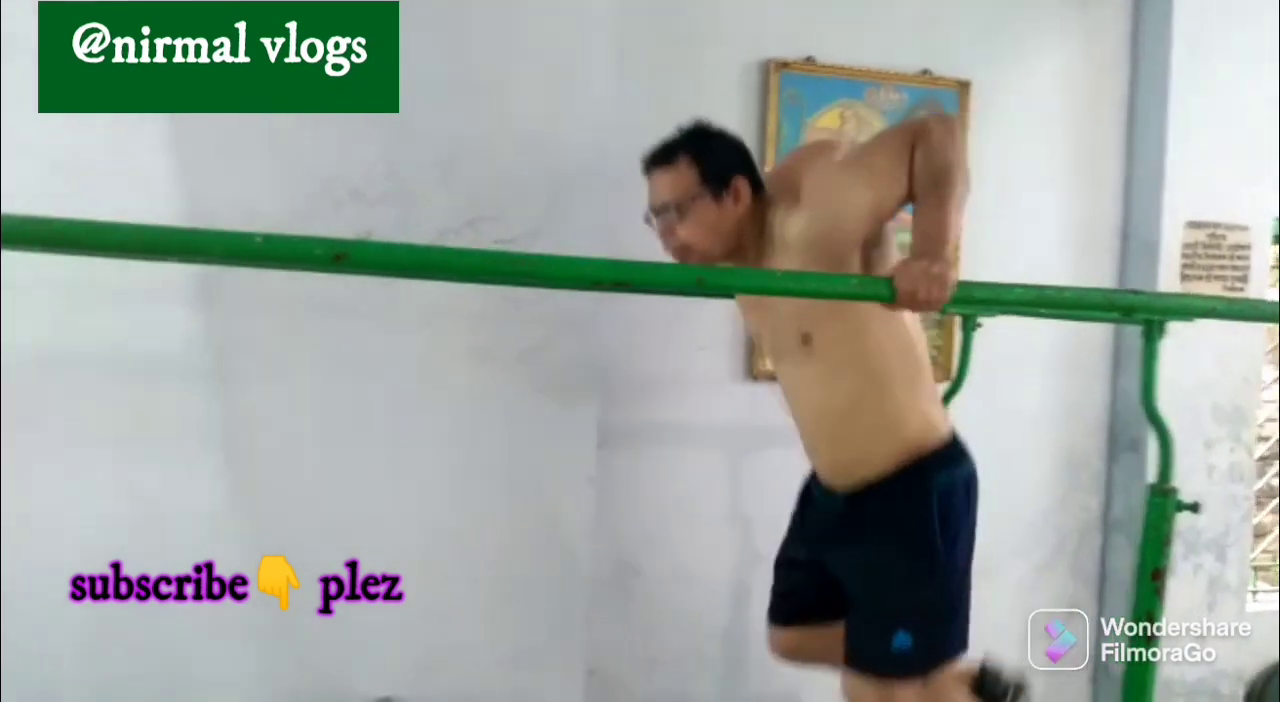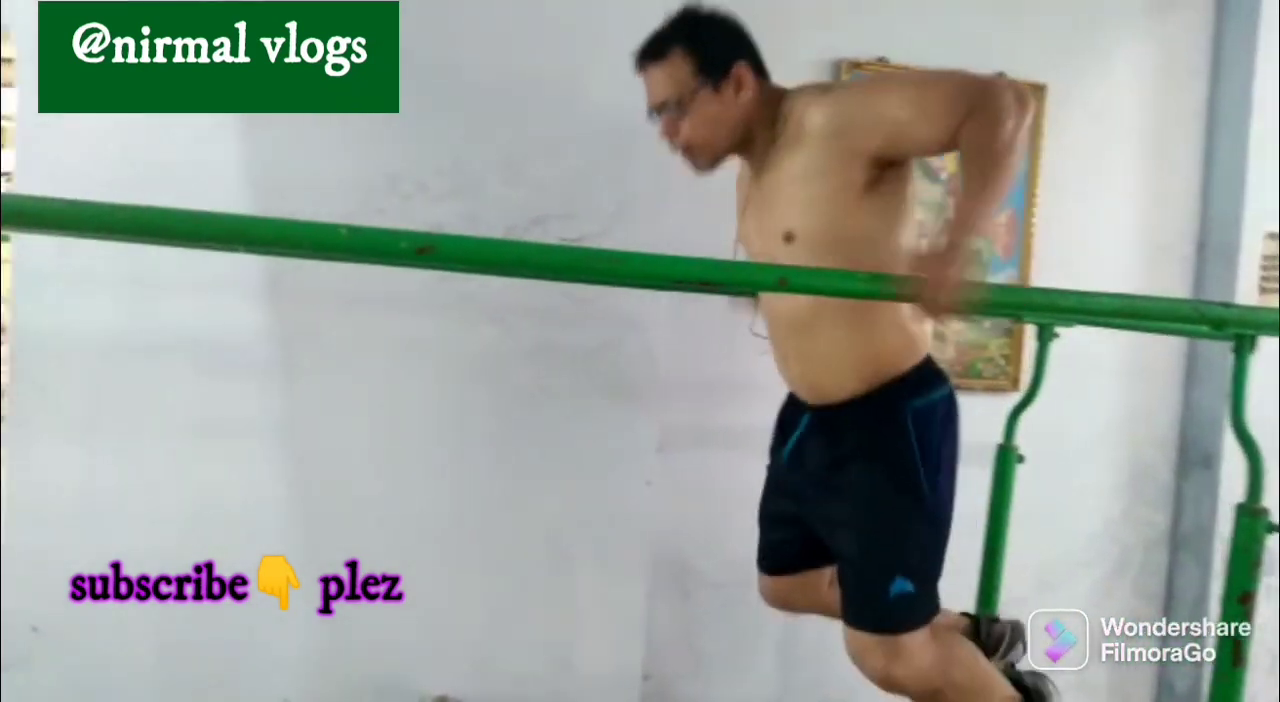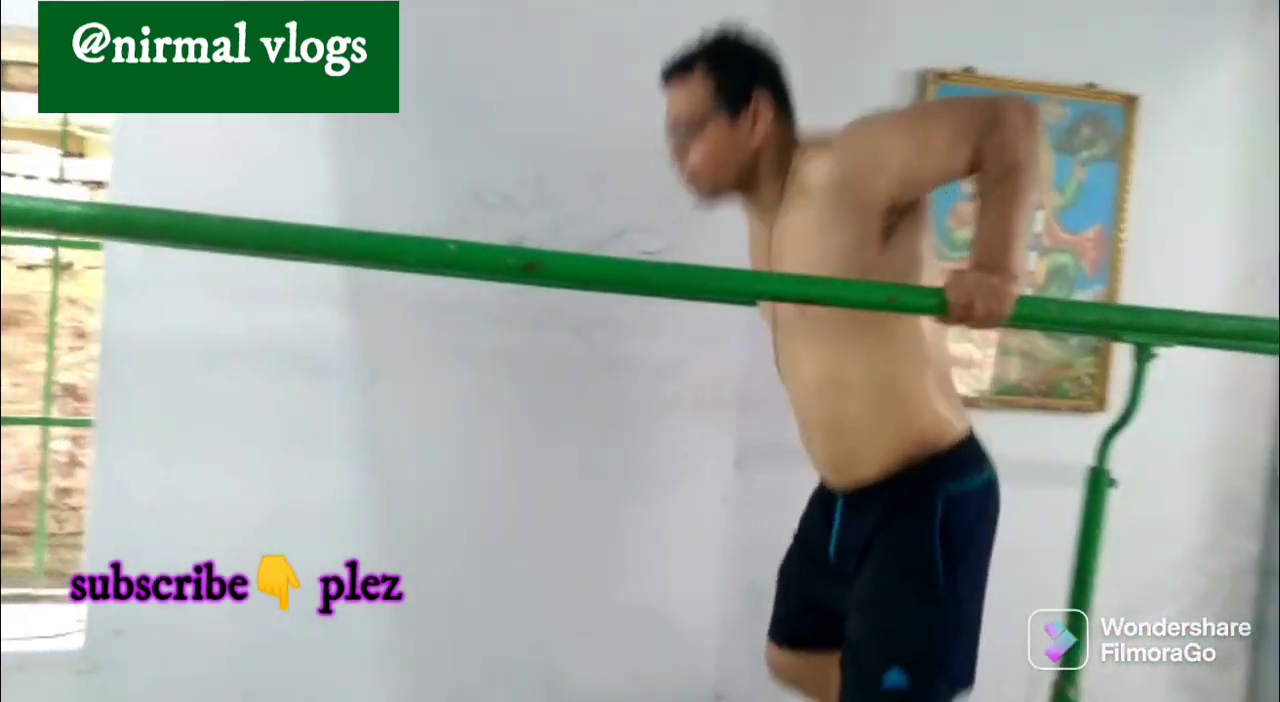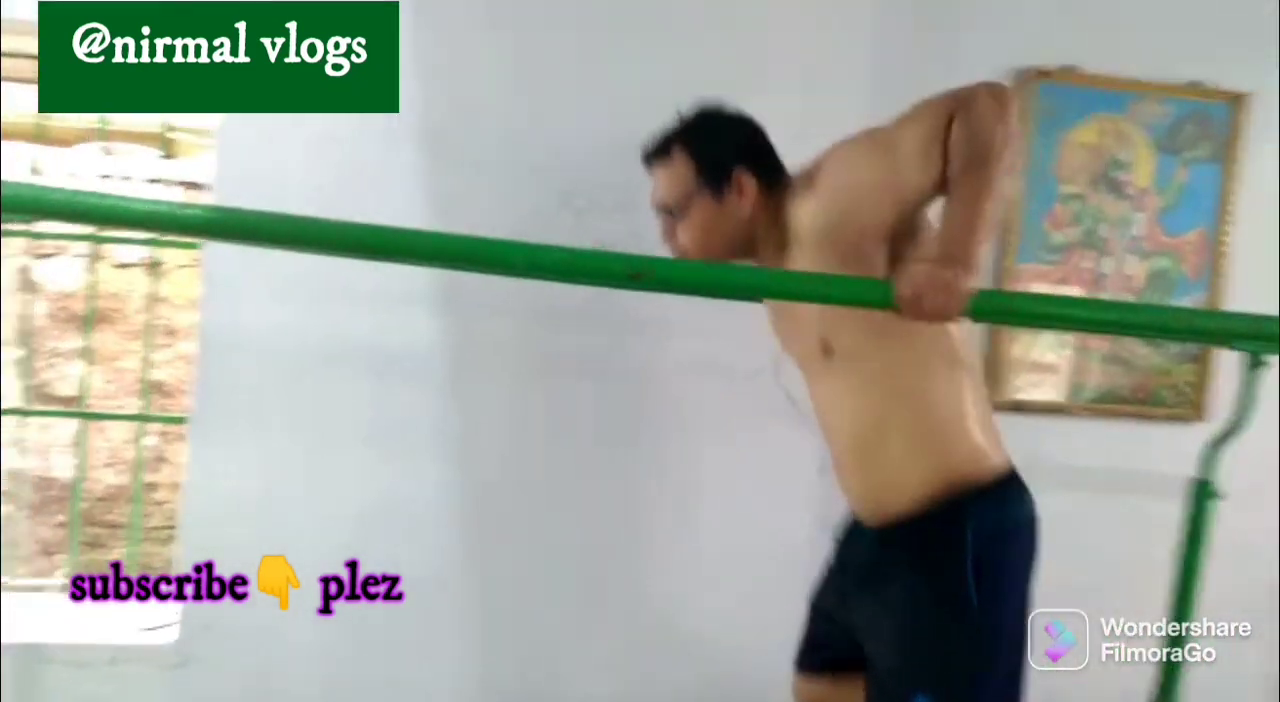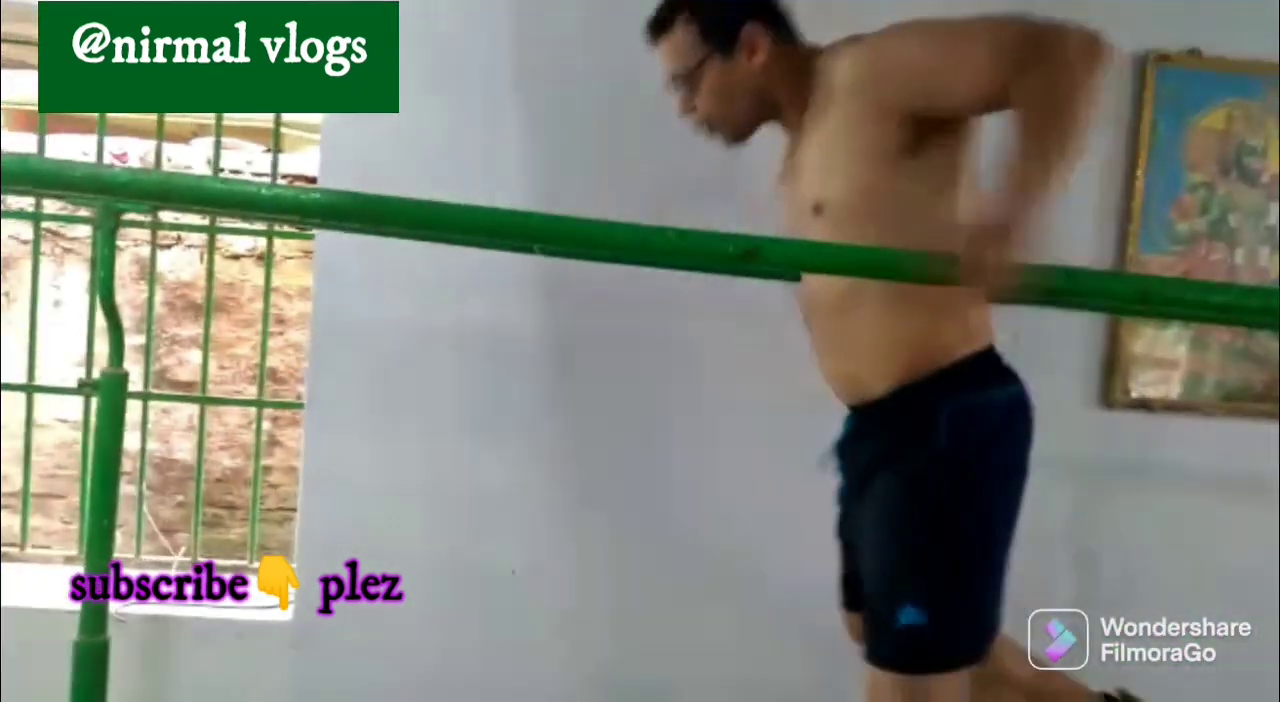
dt=0.4s
person 1, frame 1
left shoulder: (816, 222)
right shoulder: (747, 245)
left elbow: (933, 136)
right elbow: (820, 151)
left wrist: (935, 254)
left hip: (915, 491)
right hip: (834, 493)
right knee: (795, 637)
person 1, frame 2
left shoulder: (833, 120)
right shoulder: (752, 155)
left elbow: (1002, 102)
left wrist: (958, 244)
left hip: (894, 420)
right hip: (808, 419)
right knee: (786, 585)
right ankle: (971, 636)
person 1, frame 3
left shoulder: (839, 171)
right shoulder: (767, 204)
left elbow: (1009, 120)
left wrist: (996, 265)
left hip: (930, 500)
right hip: (843, 502)
person 1, frame 4
left shoulder: (835, 211)
right shoulder: (780, 248)
left elbow: (984, 104)
left wrist: (956, 259)
left hip: (963, 537)
right hip: (880, 536)
person 1, frame 5
left shoulder: (866, 73)
right shoulder: (810, 122)
left wrist: (1011, 217)
left hip: (948, 425)
right hip: (884, 432)
right knee: (876, 631)
